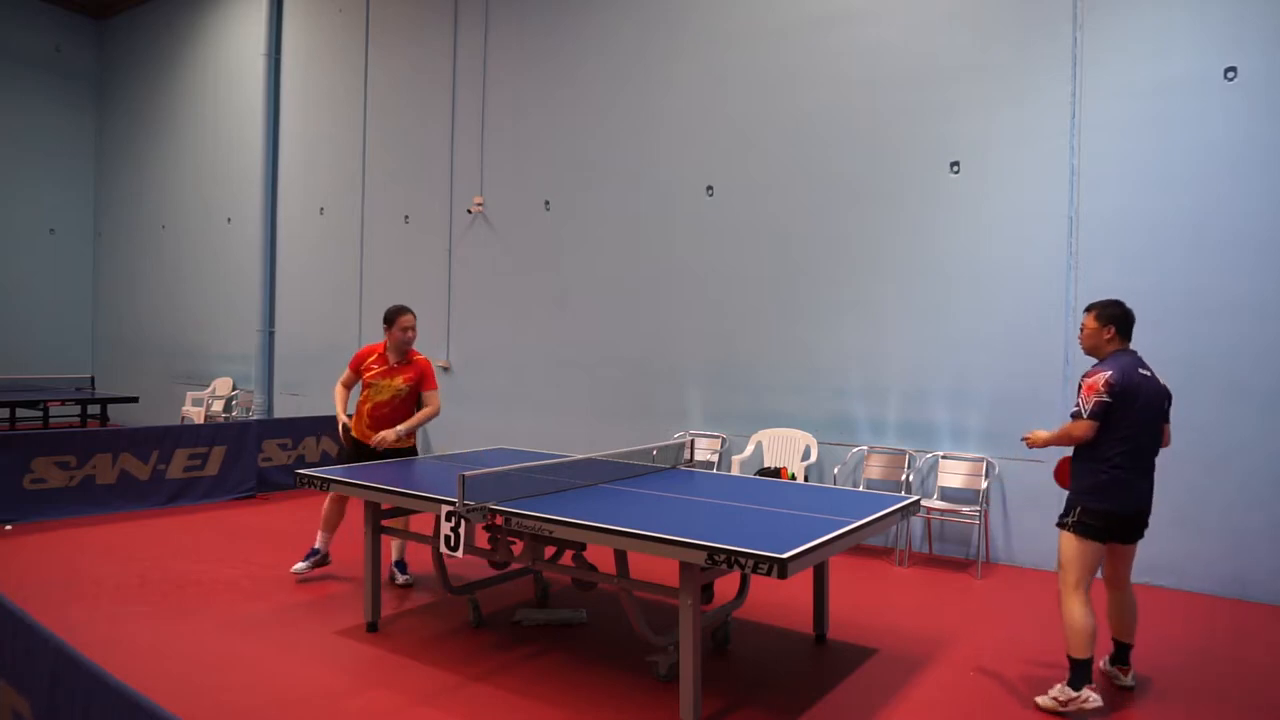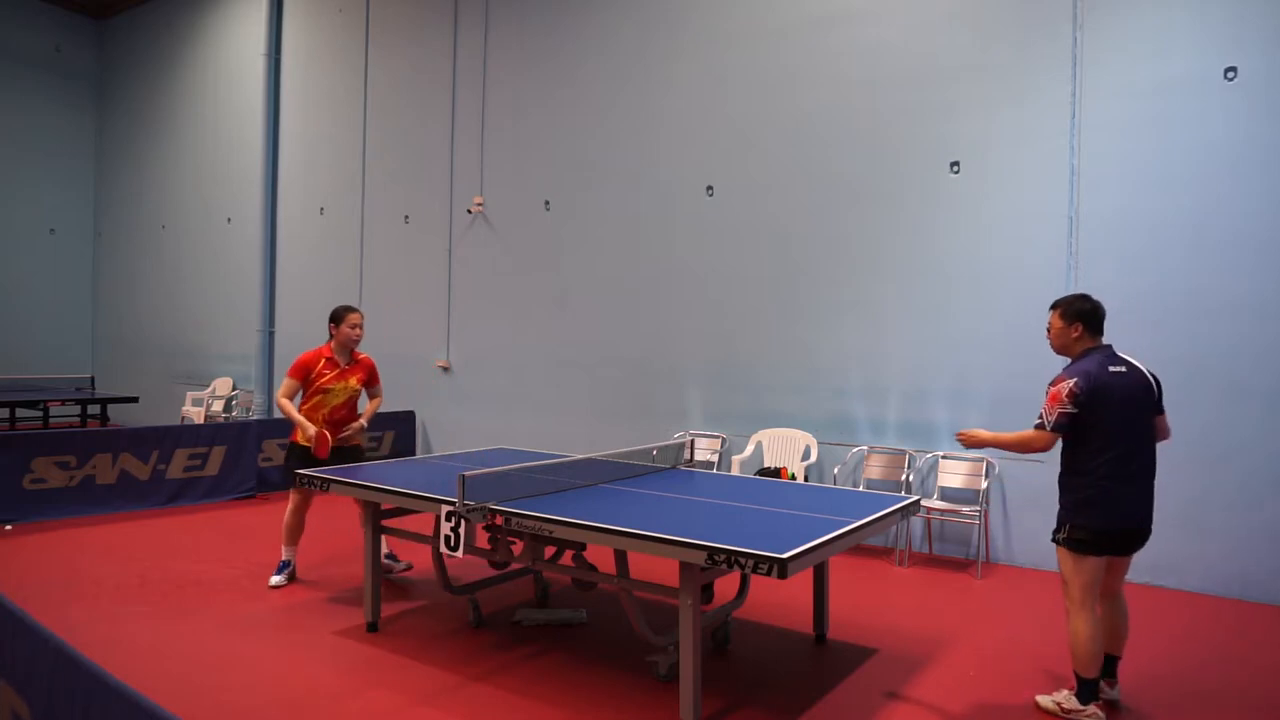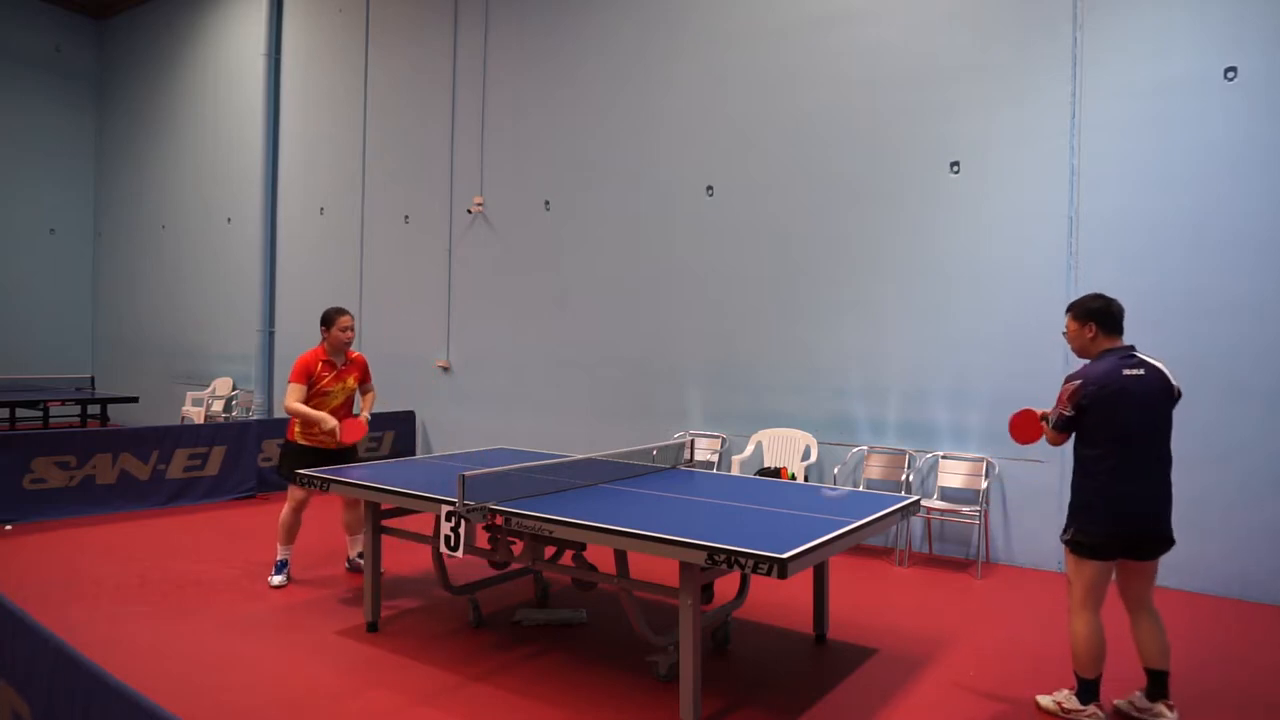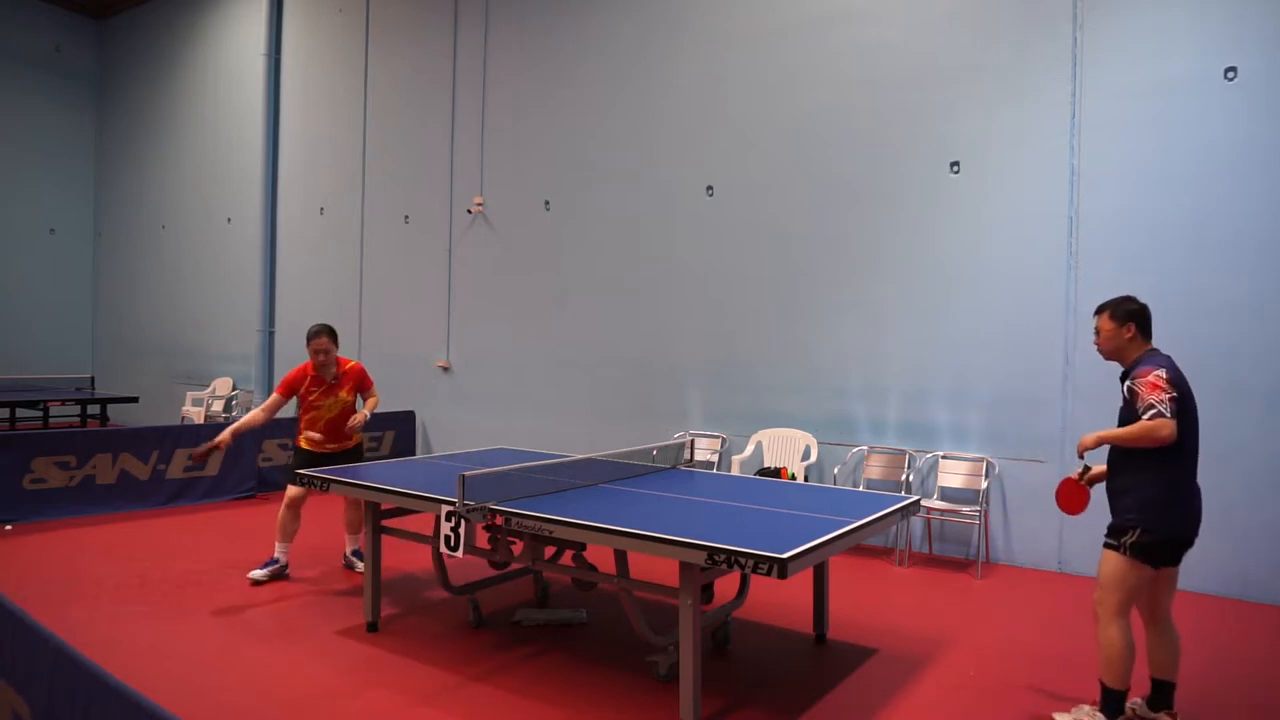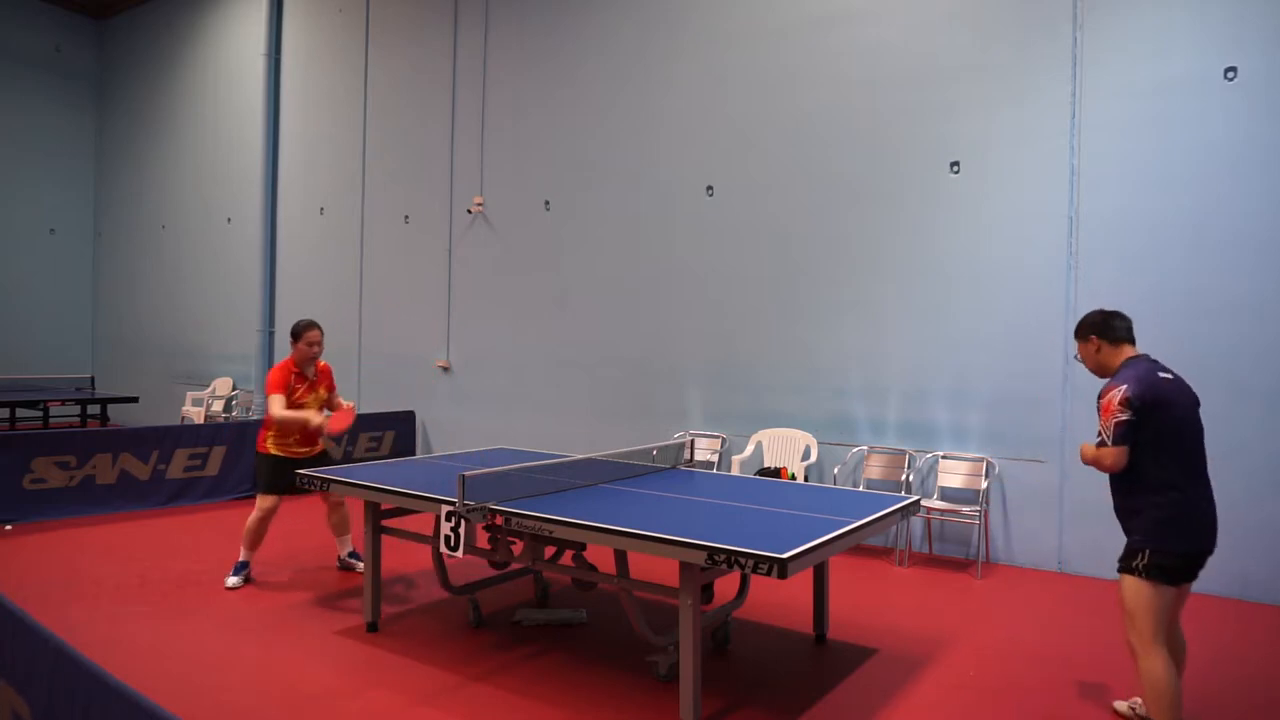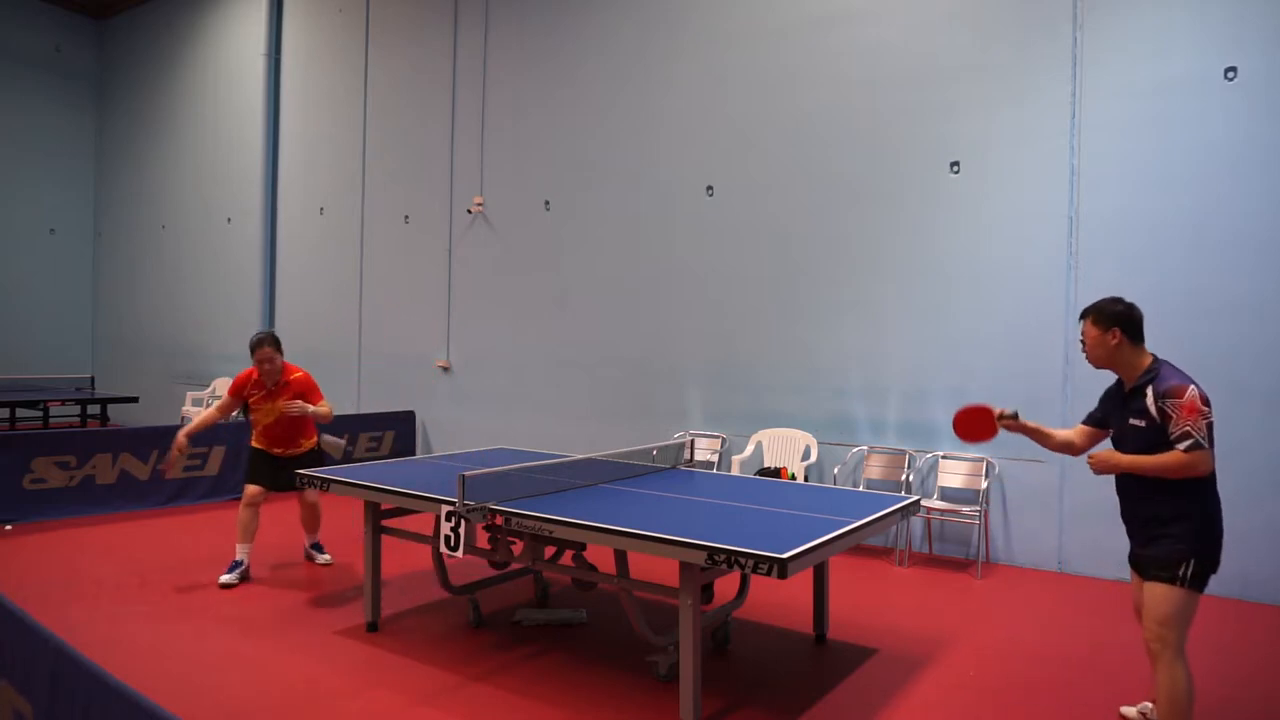
dt=0.5s
person 1, frame 1
left shoulder: (1103, 375)
right shoulder: (1154, 381)
left elbow: (1081, 432)
right elbow: (1163, 439)
left wrist: (1045, 439)
left hip: (1095, 497)
right hip: (1136, 499)
left knee: (1073, 589)
right knee: (1119, 584)
left ankle: (1081, 687)
right ankle: (1121, 665)
person 1, frame 2
left shoulder: (1072, 381)
right shoulder: (1141, 374)
left elbow: (1041, 440)
right elbow: (1161, 431)
left wrist: (985, 438)
left hip: (1089, 511)
right hip: (1136, 510)
left knee: (1080, 606)
right knee: (1111, 593)
right ankle: (1108, 678)
person 1, frame 3
left shoulder: (1083, 382)
right shoulder: (1161, 375)
left elbow: (1054, 436)
left wrist: (1052, 416)
left hip: (1097, 515)
right hip: (1151, 514)
left knee: (1083, 607)
right knee: (1141, 605)
person 1, frame 4
left shoulder: (1150, 373)
right shoulder: (1158, 372)
left elbow: (1162, 431)
left wrist: (1101, 436)
right wrist: (1103, 472)
left hip: (1149, 516)
right hip: (1172, 515)
left knee: (1109, 610)
right knee: (1156, 614)
person 1, frame 5
left shoulder: (1120, 390)
right shoulder: (1168, 381)
left elbow: (1112, 459)
left wrist: (1093, 454)
right wrist: (1108, 448)
left hip: (1159, 533)
right hip: (1194, 525)
left knee: (1145, 640)
right knee: (1167, 628)
person 1, frame 6
left shoulder: (1175, 390)
right shoulder: (1120, 393)
left elbow: (1198, 462)
right elbow: (1076, 442)
left wrist: (1120, 462)
right wrist: (1023, 427)
left hip: (1183, 538)
right hip: (1150, 534)
left knee: (1162, 644)
right knee: (1151, 624)
person 2, frame 1
left shoulder: (421, 366)
right shoulder: (366, 355)
left elbow: (433, 407)
right elbow: (343, 385)
left wrist: (399, 431)
right wrist: (341, 414)
left hip: (398, 446)
right hip: (359, 439)
right knee: (337, 494)
left ankle: (397, 564)
right ankle: (320, 551)
person 2, frame 2
left shoulder: (365, 365)
right shoulder: (309, 360)
left elbow: (376, 397)
right elbow: (282, 398)
left wrist: (362, 422)
right wrist: (304, 424)
left hip: (347, 443)
right hip: (309, 444)
right knee: (298, 503)
left ankle: (385, 557)
right ankle: (287, 563)
person 2, frame 3
left shoulder: (358, 362)
right shoulder: (307, 362)
left elbow: (369, 391)
right elbow: (291, 405)
left wrist: (364, 414)
right wrist: (322, 417)
left hip: (341, 442)
right hip: (305, 443)
left knee: (353, 497)
right knee: (297, 500)
left ankle: (355, 556)
right ankle: (282, 563)
person 2, frame 4
left shoulder: (355, 370)
right shoulder: (298, 376)
left elbow: (372, 396)
right elbow: (265, 411)
left wrist: (364, 414)
right wrist: (232, 430)
left hip: (347, 447)
right hip: (310, 448)
left knee: (355, 498)
right knee: (292, 499)
left ankle: (353, 553)
right ankle: (279, 561)
person 2, frame 5
left shoulder: (324, 370)
right shoulder: (279, 375)
left elbow: (332, 403)
right elbow: (276, 415)
left wrist: (342, 406)
right wrist: (308, 417)
left hip: (313, 451)
right hip: (275, 453)
left knee: (336, 499)
right knee: (265, 509)
left ankle: (346, 555)
right ankle: (243, 565)
person 2, frame 6
left shoulder: (301, 379)
right shoulder: (245, 380)
left elbow: (327, 415)
right elbow: (218, 411)
left wrist: (308, 410)
right wrist: (186, 432)
left hip: (302, 449)
right hip: (264, 450)
left knee: (310, 501)
right knee: (250, 498)
left ankle: (313, 545)
right ankle: (241, 563)
